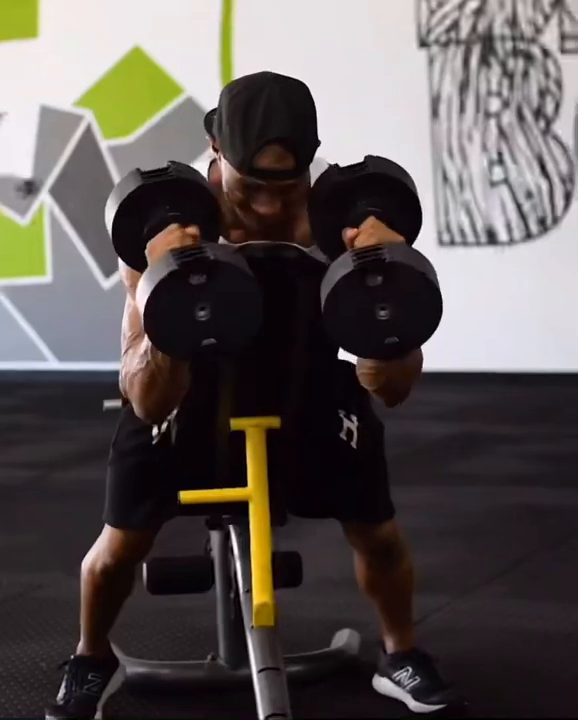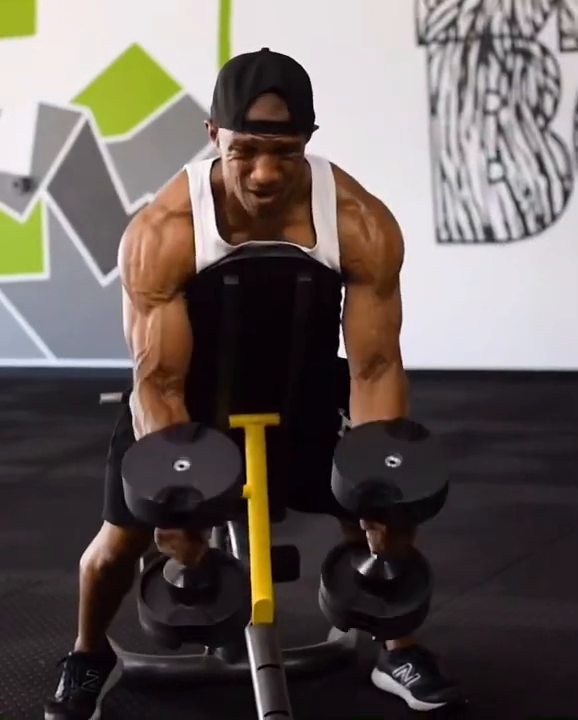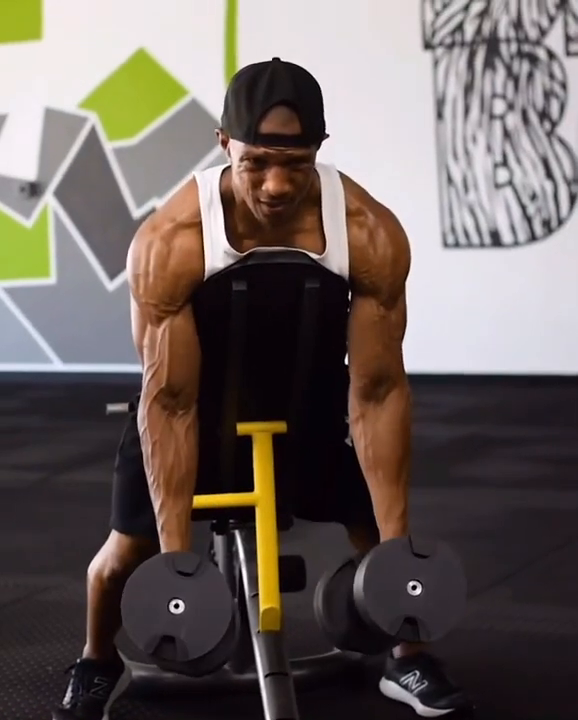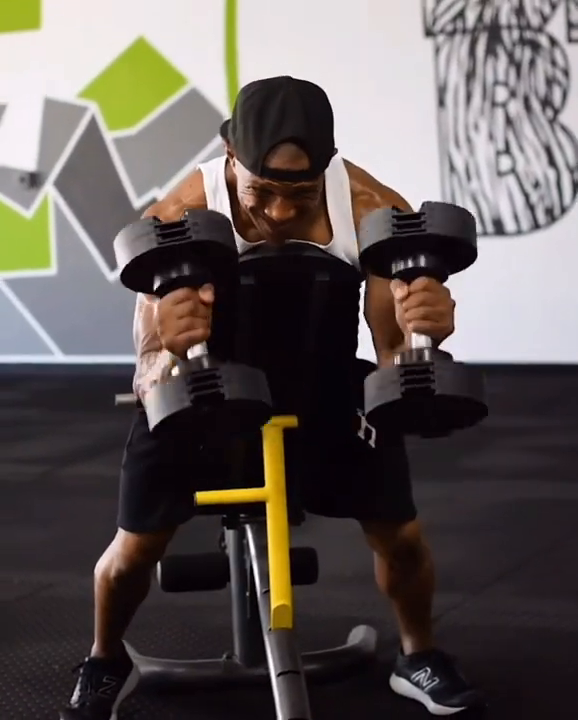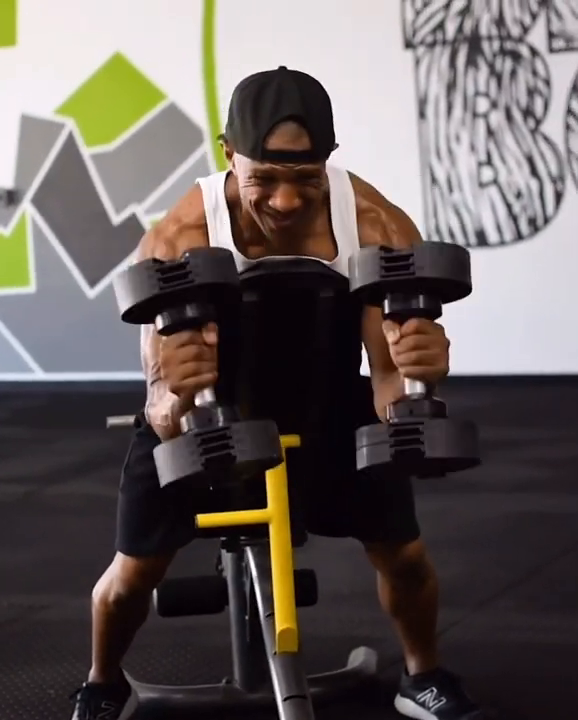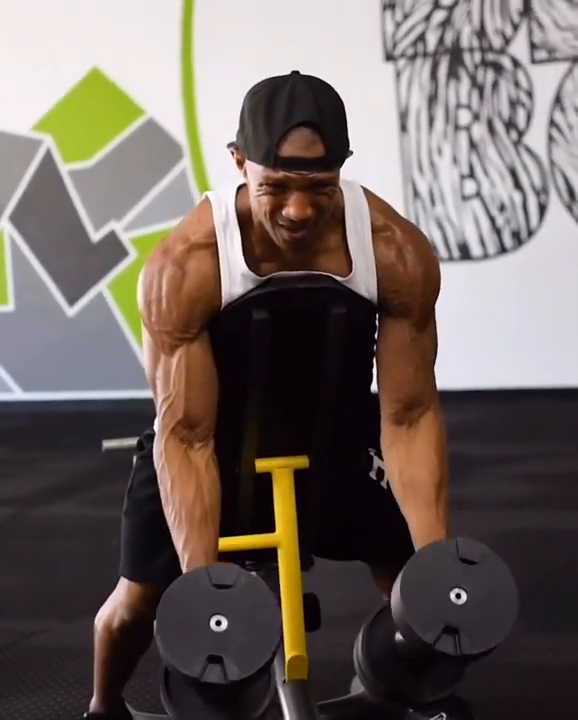
dt=0.7s
person 1, frame 1
left shoulder: (355, 215)
right shoulder: (165, 226)
left elbow: (394, 389)
right elbow: (147, 402)
left hip: (307, 373)
right hip: (194, 376)
left knee: (378, 530)
right knee: (121, 541)
left ankle: (401, 658)
right ankle: (92, 662)
person 1, frame 2
left shoulder: (362, 223)
right shoulder: (159, 232)
left elbow: (375, 366)
right elbow: (158, 381)
right hip: (195, 378)
left knee: (380, 523)
right knee: (121, 537)
left ankle: (399, 652)
right ankle: (90, 659)
person 1, frame 3
left shoulder: (371, 235)
right shoulder: (167, 242)
left elbow: (376, 392)
right elbow: (170, 402)
left wrist: (396, 538)
right wrist: (176, 552)
right hip: (199, 390)
left knee: (380, 535)
right knee: (129, 550)
left ankle: (407, 662)
right ankle: (98, 666)
person 1, frame 4
left shoulder: (376, 213)
right shoulder: (176, 221)
left wrist: (422, 340)
right wrist: (170, 355)
left knee: (400, 533)
right knee: (135, 545)
left ankle: (419, 658)
right ankle: (107, 663)
person 1, frame 5
left shoulder: (381, 229)
right shoulder: (176, 243)
left elbow: (392, 392)
right elbow: (169, 419)
left wrist: (418, 376)
right wrist: (178, 395)
left knee: (403, 554)
right knee: (134, 570)
person 1, frame 6
left shoulder: (398, 252)
right shoulder: (181, 266)
left elbow: (408, 414)
right elbow: (185, 434)
right hip: (214, 427)
left knee: (409, 574)
right knee: (138, 598)
